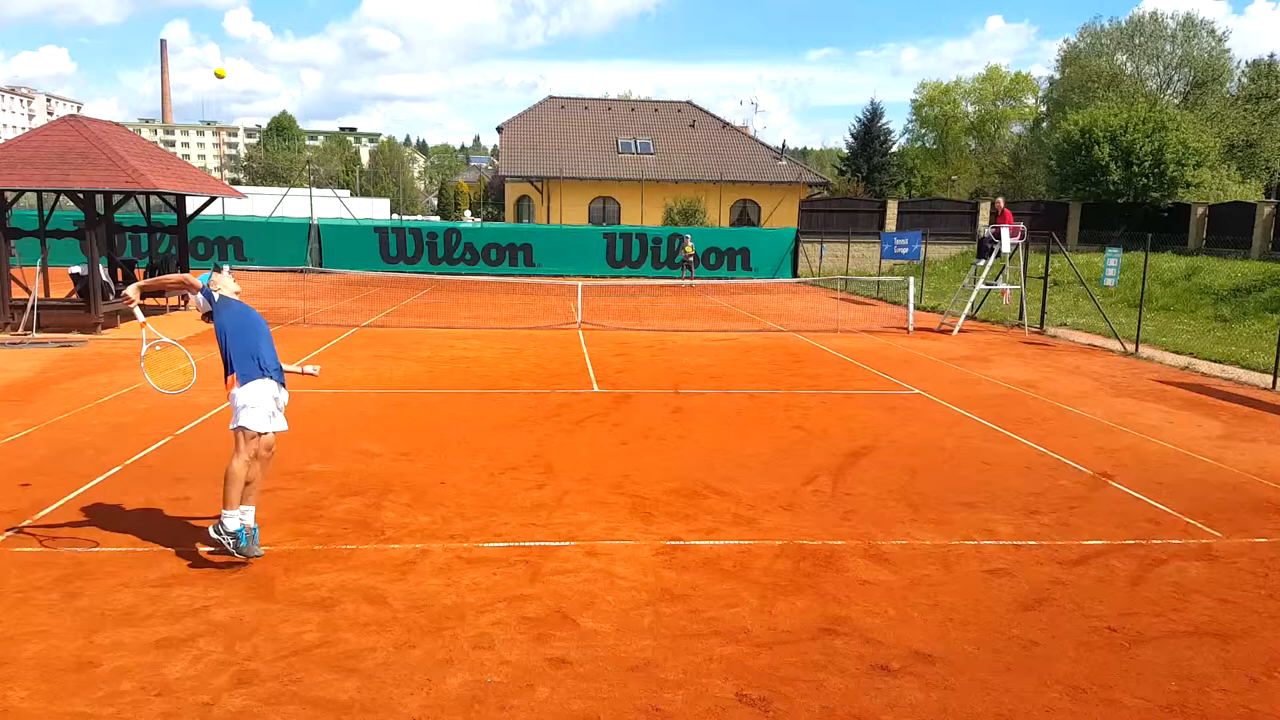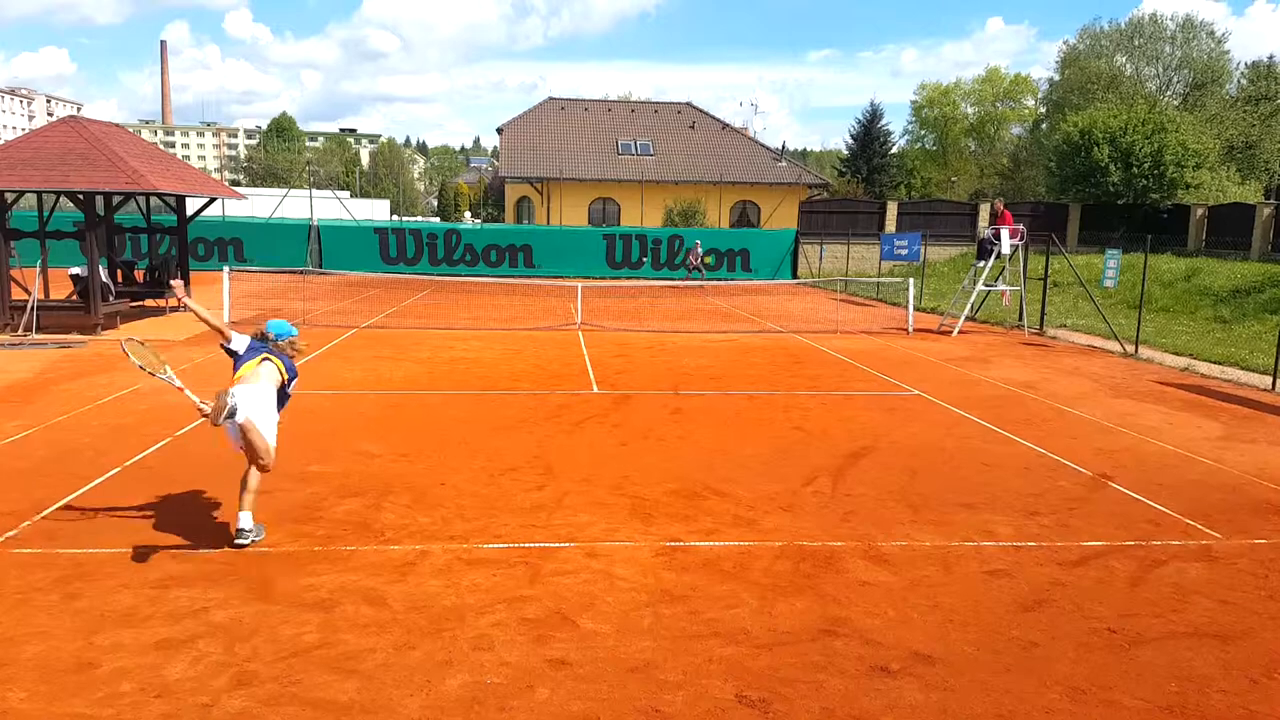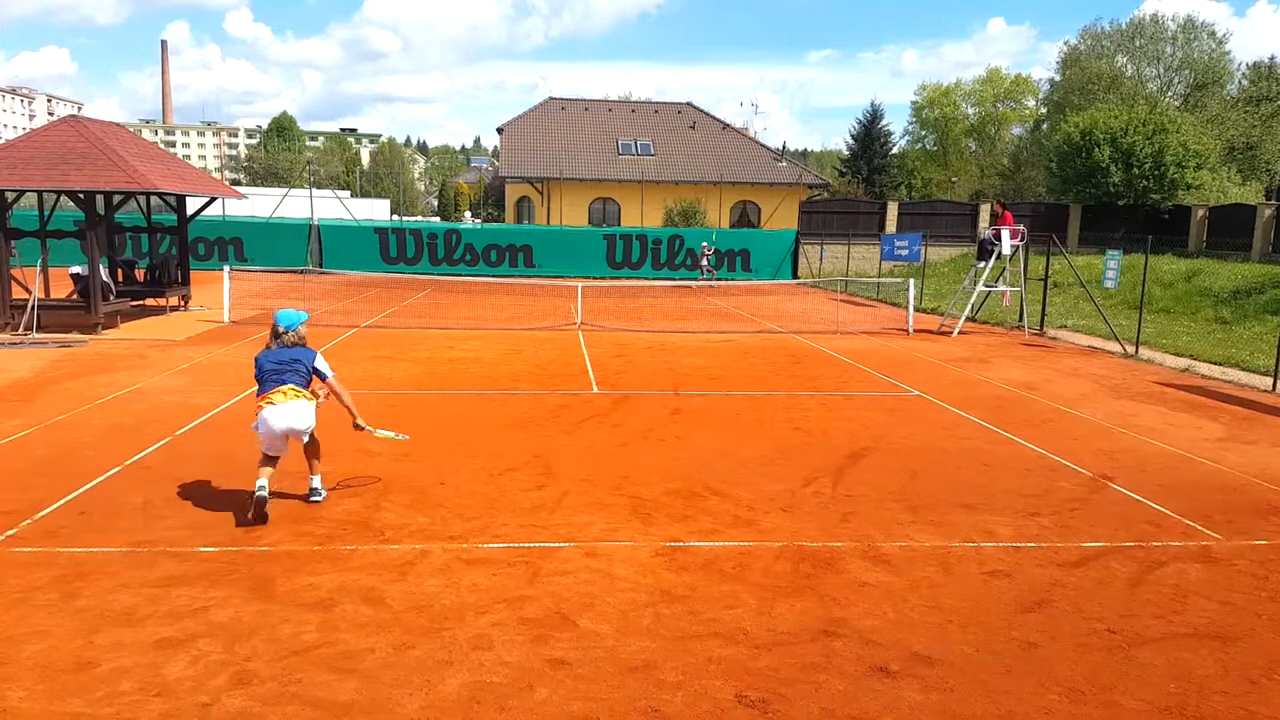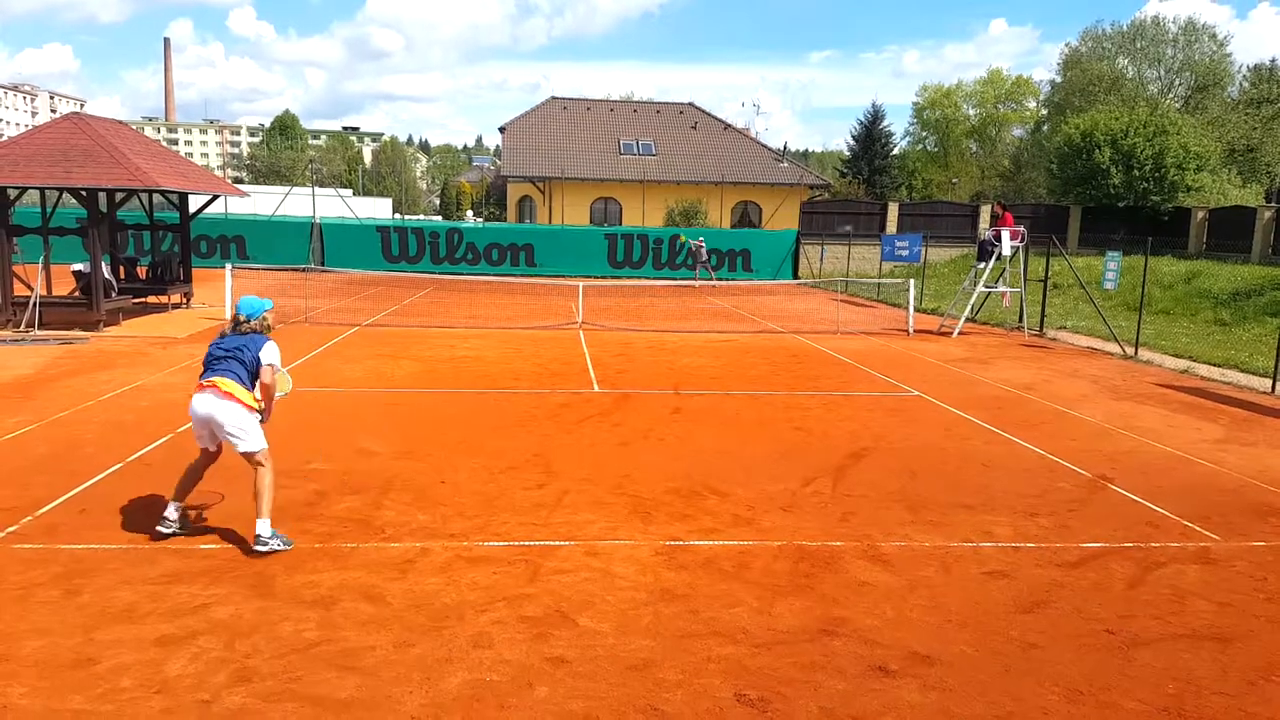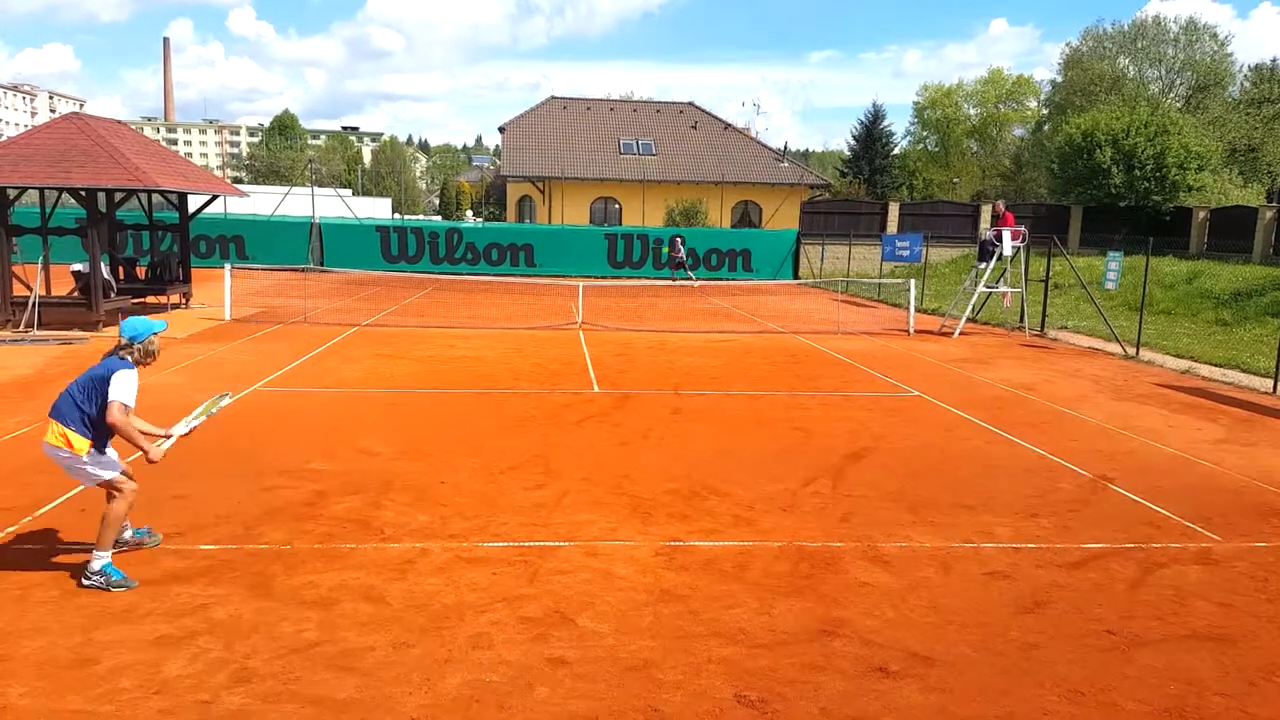
dt=0.5s
person 1, frame 1
left shoulder: (252, 318)
right shoulder: (218, 305)
right elbow: (184, 281)
left wrist: (300, 369)
right wrist: (139, 286)
left hip: (273, 386)
right hip: (250, 387)
left knee: (264, 451)
right knee: (245, 449)
left ankle: (246, 522)
right ankle: (227, 525)
person 1, frame 2
left shoulder: (248, 345)
right shoulder: (290, 369)
left elbow: (221, 327)
left wrist: (185, 299)
right wrist: (227, 407)
left hip: (239, 393)
right hip: (261, 397)
left knee: (256, 463)
right knee: (264, 463)
left ankle: (245, 526)
right ankle: (234, 414)
person 1, frame 3
left shoulder: (261, 357)
right shoulder: (310, 355)
right elbow: (337, 388)
right wrist: (356, 417)
left hip: (269, 415)
right hip: (299, 410)
left knee: (269, 456)
right knee: (310, 439)
left ankle: (261, 489)
right ankle: (316, 487)
person 1, frame 4
left shoulder: (220, 342)
right shoulder: (266, 344)
right elbow: (267, 380)
right wrist: (268, 409)
left hip: (200, 402)
right hip: (231, 406)
left knee: (208, 456)
right knee: (263, 463)
left ankle: (171, 516)
right ankle: (264, 534)
person 1, frame 5
left shoulder: (124, 369)
right shoulder: (125, 372)
left elbow: (127, 419)
right elbow: (115, 418)
left wrist: (167, 432)
right wrist: (148, 448)
left hip: (84, 437)
right hip: (67, 440)
left knee: (126, 477)
right knee: (127, 491)
left ankle: (123, 535)
right ankle: (99, 568)
